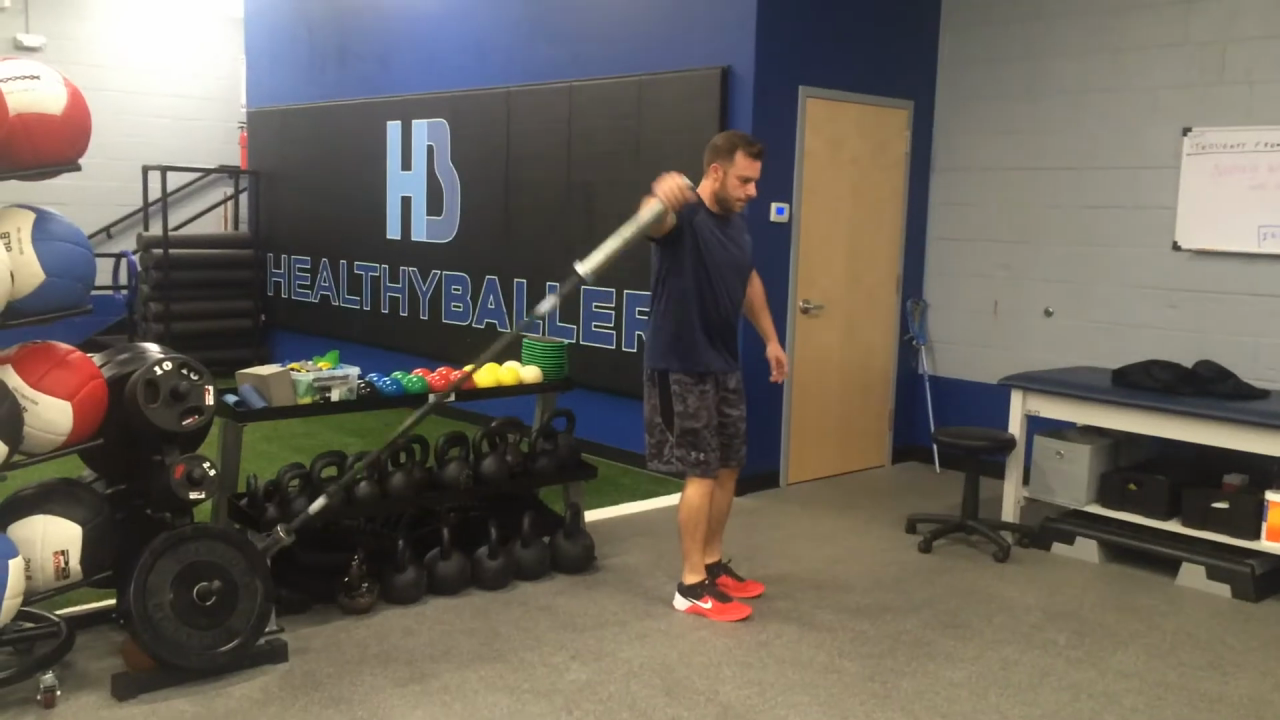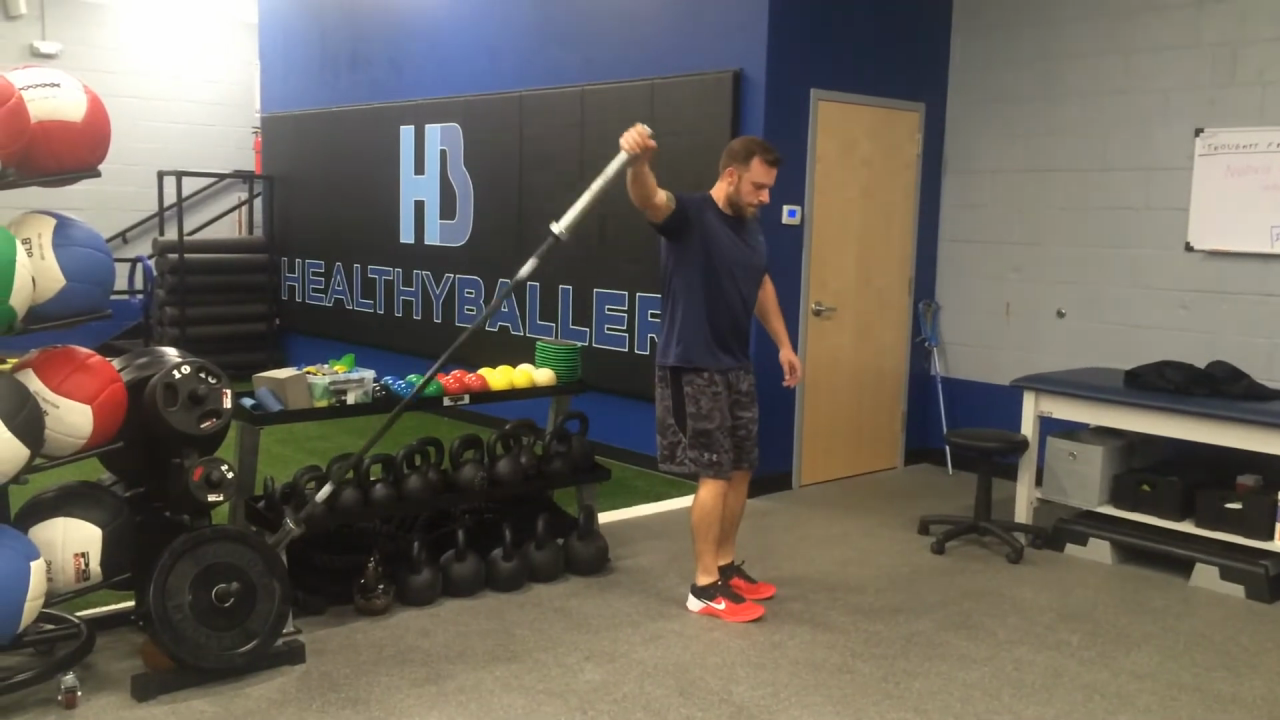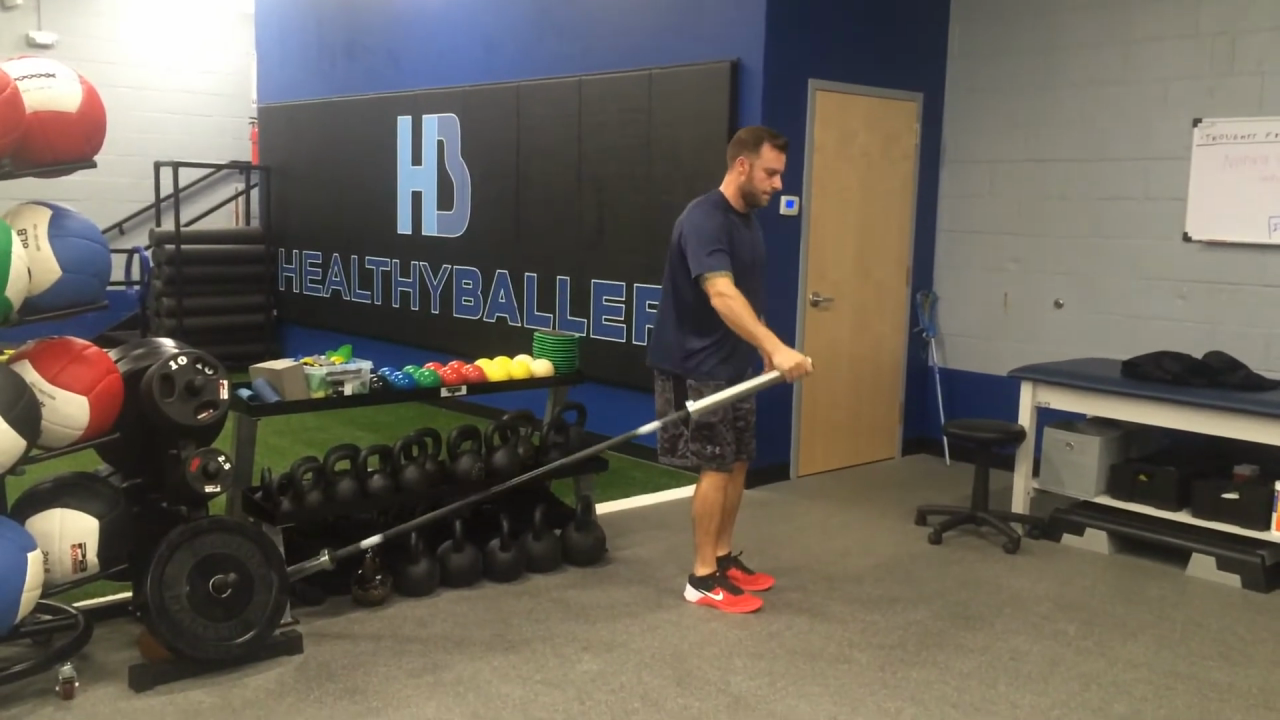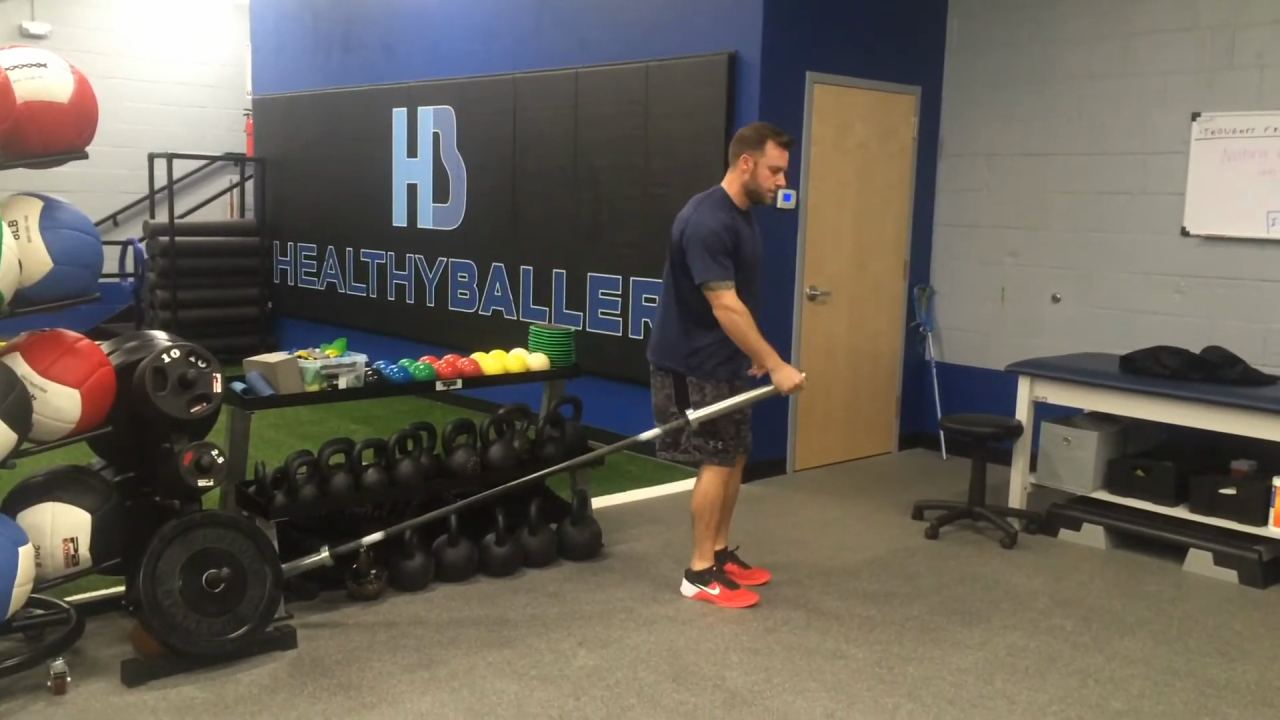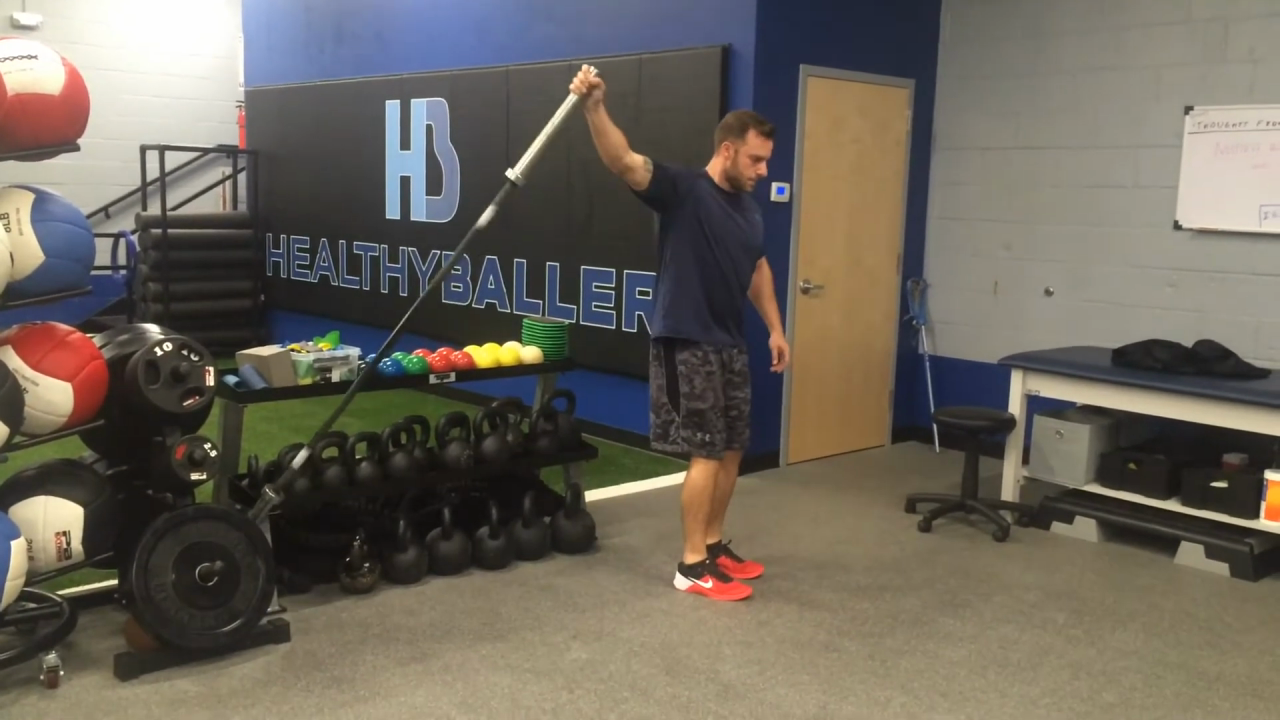
dt=1s
person 1, frame 1
left shoulder: (734, 224)
right shoulder: (685, 216)
left elbow: (748, 282)
right elbow: (654, 221)
left wrist: (771, 340)
right wrist: (663, 197)
left hip: (723, 366)
right hip: (681, 369)
left knee: (727, 468)
right knee: (702, 472)
left ankle: (713, 565)
right ankle: (692, 585)
person 1, frame 2
left shoulder: (751, 229)
right shoulder: (690, 215)
left elbow: (761, 288)
right elbow: (649, 201)
left wrist: (784, 345)
right wrist: (638, 160)
left hip: (736, 367)
right hip: (693, 368)
left knee: (740, 471)
right knee: (715, 474)
left ankle: (726, 566)
right ankle: (704, 586)
person 1, frame 3
left shoulder: (747, 218)
right shoulder: (704, 218)
right elbow: (721, 294)
left wrist: (763, 350)
right wrist: (774, 347)
left hip: (733, 364)
right hip: (697, 366)
left knee: (737, 463)
right knee: (716, 466)
left ankle: (723, 558)
right ankle: (703, 577)
person 1, frame 4
left shoulder: (742, 214)
right shoulder: (708, 220)
right elbow: (725, 306)
left wrist: (754, 356)
right wrist: (775, 365)
left hip: (723, 359)
right hip: (691, 362)
left knee: (734, 458)
right knee: (717, 461)
left ankle: (720, 552)
right ankle: (700, 572)
person 1, frame 5
left shoulder: (747, 206)
right shoulder: (682, 189)
left elbow: (758, 270)
right elbow: (623, 162)
left wrist: (776, 329)
right wrist: (593, 107)
left hip: (730, 346)
right hip: (686, 345)
left knee: (731, 451)
right knee: (706, 453)
left ankle: (713, 546)
right ankle: (692, 565)
